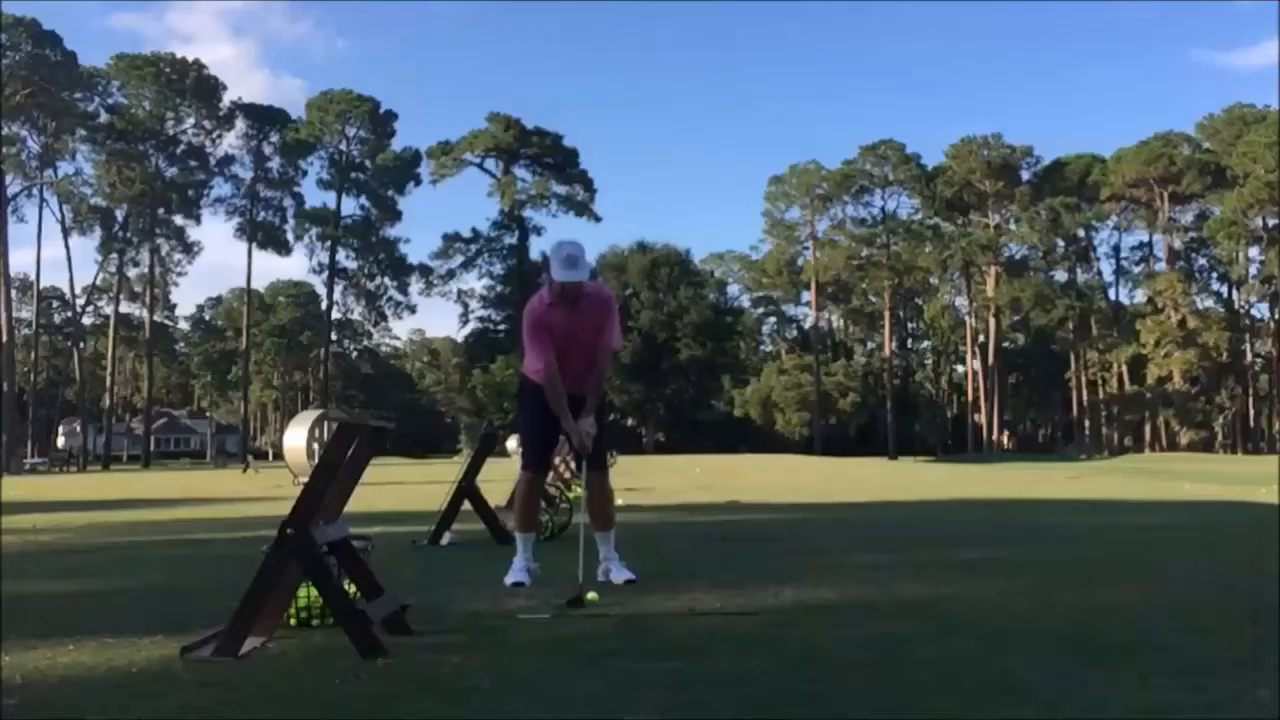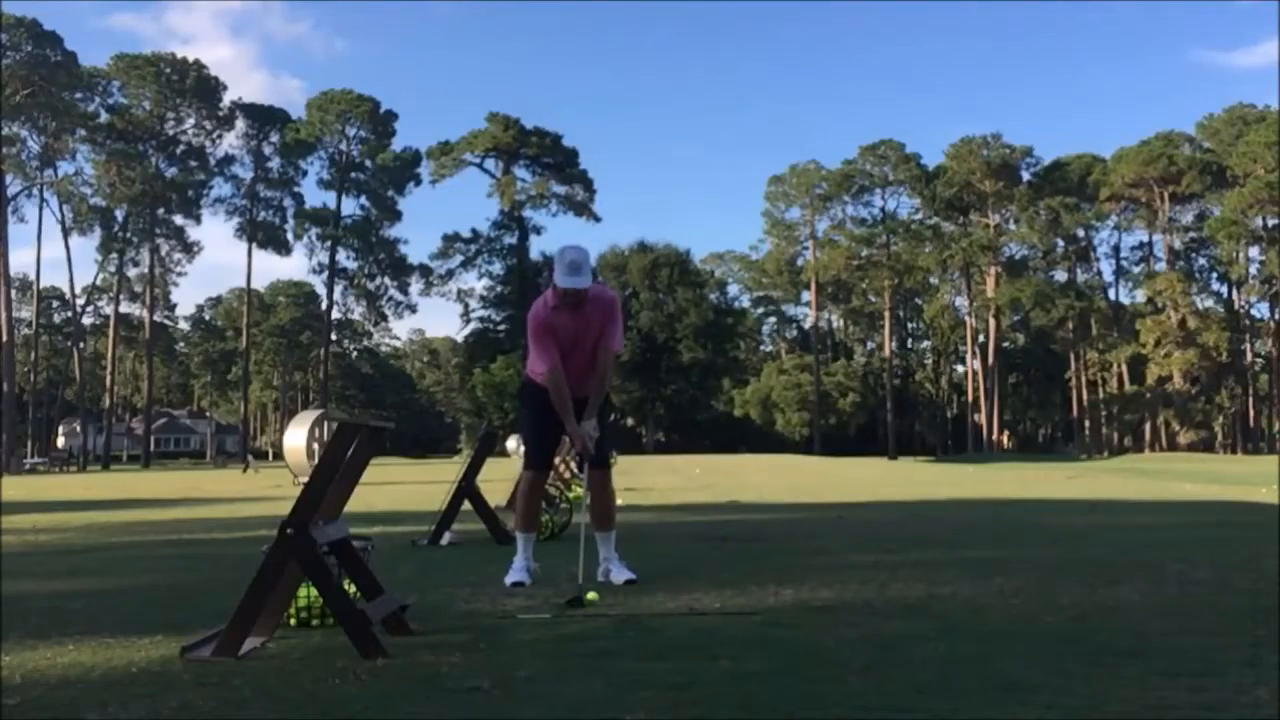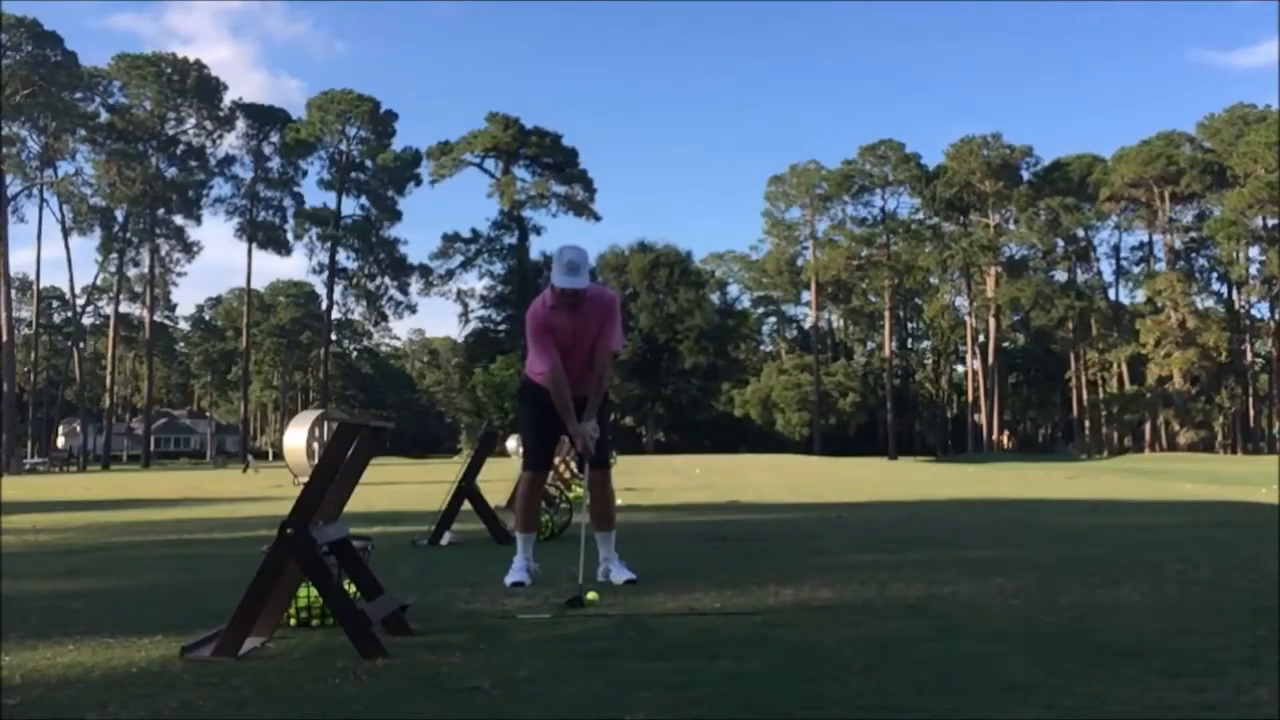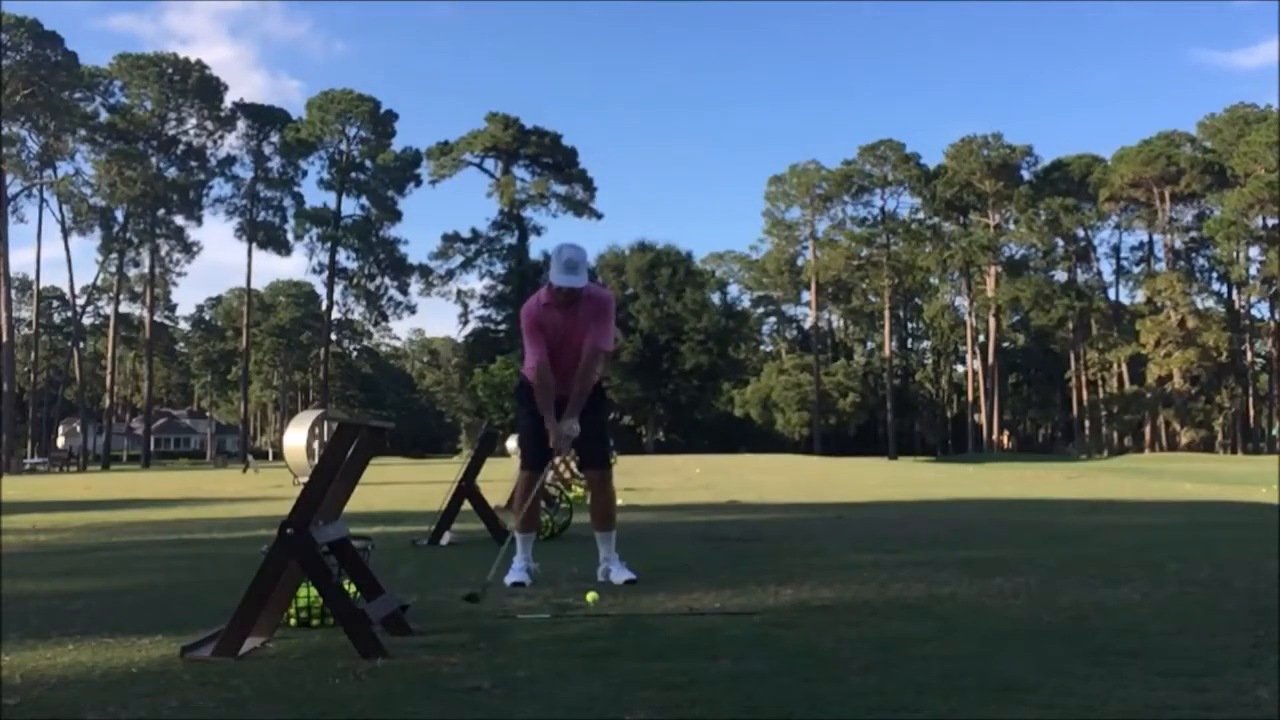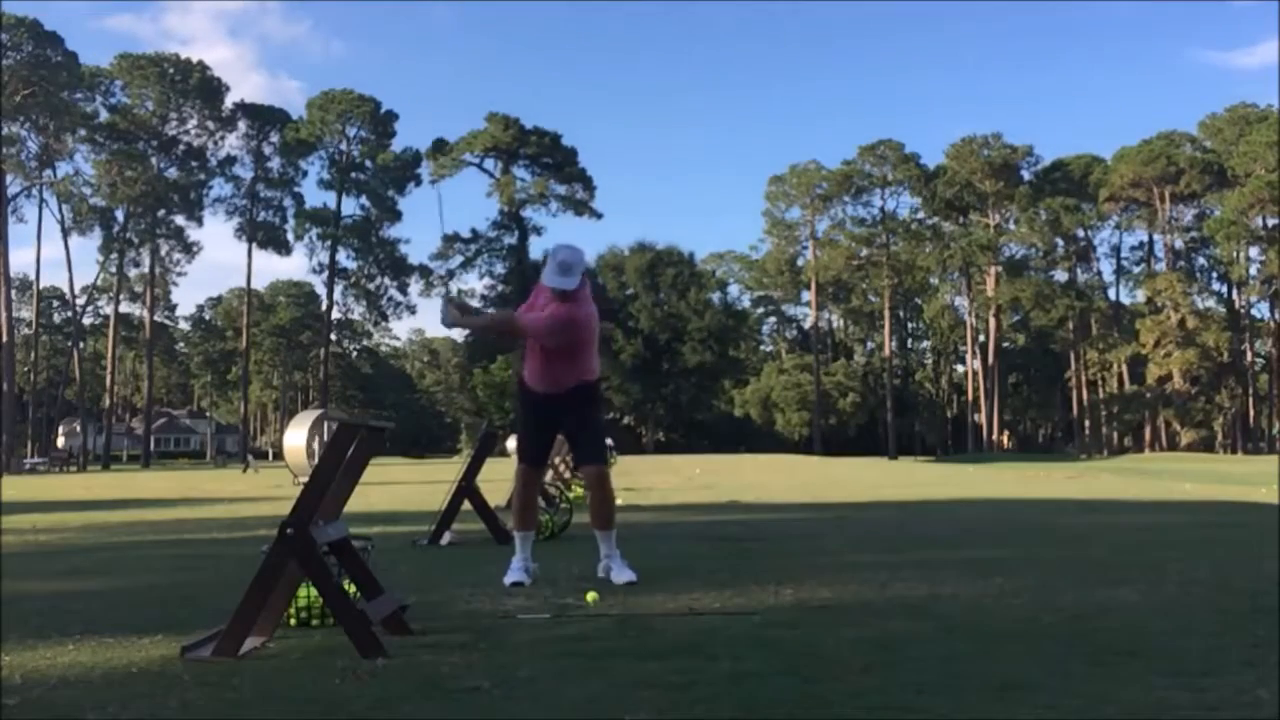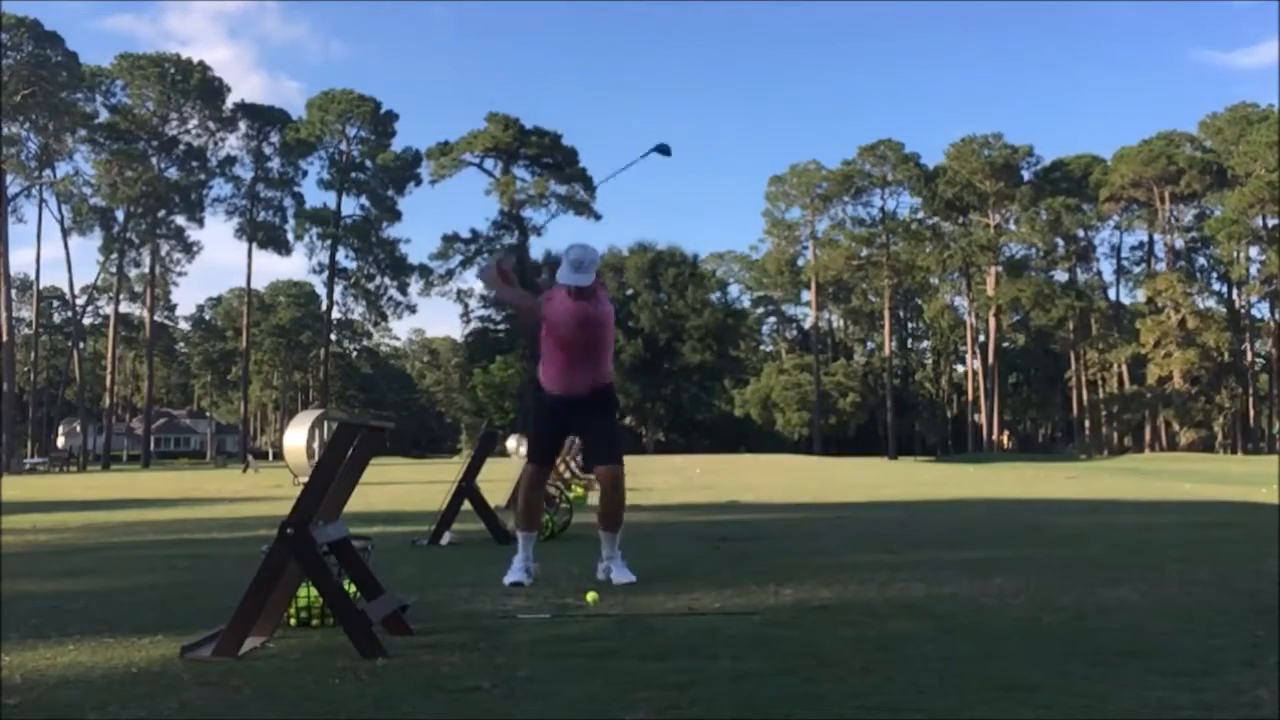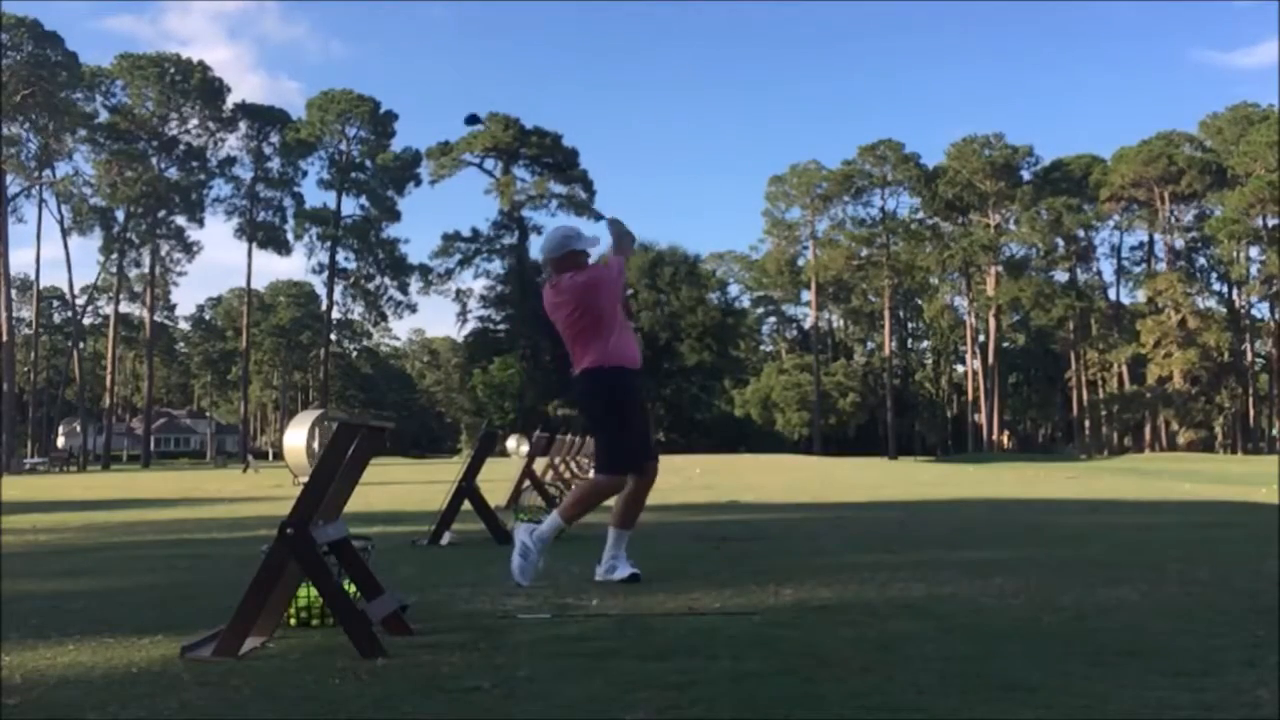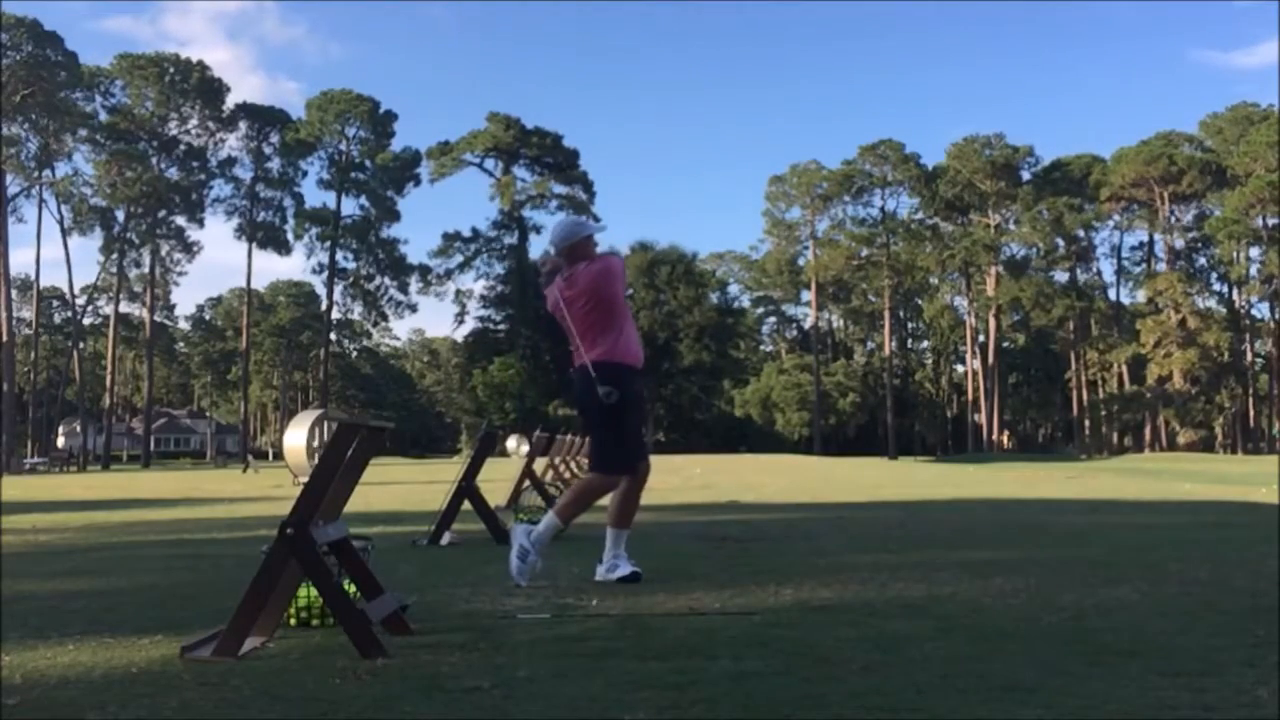
dt=0.4s
person 1, frame 1
left shoulder: (603, 300)
right shoulder: (535, 311)
left elbow: (602, 361)
right elbow: (548, 372)
left wrist: (588, 415)
right wrist: (568, 424)
left hip: (587, 394)
right hip: (540, 393)
left knee: (597, 474)
right knee: (532, 473)
left ankle: (609, 560)
right ankle: (522, 560)
person 1, frame 2
left shoulder: (608, 303)
right shoulder: (540, 313)
left elbow: (605, 364)
right elbow: (553, 374)
left wrist: (591, 417)
right wrist: (572, 428)
left hip: (590, 394)
right hip: (543, 393)
left knee: (600, 474)
right knee: (534, 473)
left ankle: (609, 560)
right ankle: (523, 560)
person 1, frame 3
left shoulder: (606, 302)
right shoulder: (538, 313)
left elbow: (603, 363)
right elbow: (554, 374)
left wrist: (590, 417)
right wrist: (573, 428)
left hip: (589, 394)
right hip: (542, 394)
left knee: (600, 475)
right knee: (533, 474)
left ankle: (609, 560)
right ankle: (523, 560)
person 1, frame 4
left shoulder: (602, 302)
right shoulder: (533, 309)
left elbow: (589, 362)
right elbow: (539, 368)
left wrist: (573, 417)
right wrist: (551, 425)
left hip: (585, 396)
right hip: (540, 395)
left knee: (600, 475)
right knee: (529, 475)
left ankle: (609, 560)
right ankle: (522, 560)
person 1, frame 5
left shoulder: (573, 314)
right shoulder: (546, 290)
left elbow: (512, 326)
right elbow: (515, 318)
left wrist: (463, 321)
right wrist: (472, 313)
left hip: (577, 397)
right hip: (536, 394)
left knee: (596, 474)
right knee: (527, 475)
left ankle: (611, 558)
right ankle: (521, 560)
person 1, frame 6
left shoulder: (595, 310)
right shoulder: (560, 293)
left elbow: (535, 309)
left wrist: (497, 285)
right wrist: (507, 277)
left hip: (593, 401)
right hip: (551, 399)
left knee: (611, 476)
right knee: (532, 477)
left ankle: (611, 559)
right ankle: (522, 559)
person 1, frame 7
left shoulder: (555, 292)
right shoulder: (587, 282)
right elbow: (622, 253)
right wrist: (620, 231)
left hip: (615, 382)
right hip: (607, 384)
left knee: (645, 469)
right knee: (613, 475)
left ankle: (613, 558)
right ankle: (538, 537)
person 1, frame 8
left shoulder: (556, 291)
right shoulder: (607, 268)
left wrist: (553, 272)
right wrist: (560, 268)
left hip: (599, 380)
right hip: (611, 379)
left knee: (637, 469)
right knee: (607, 473)
left ankle: (613, 559)
right ankle: (535, 538)
